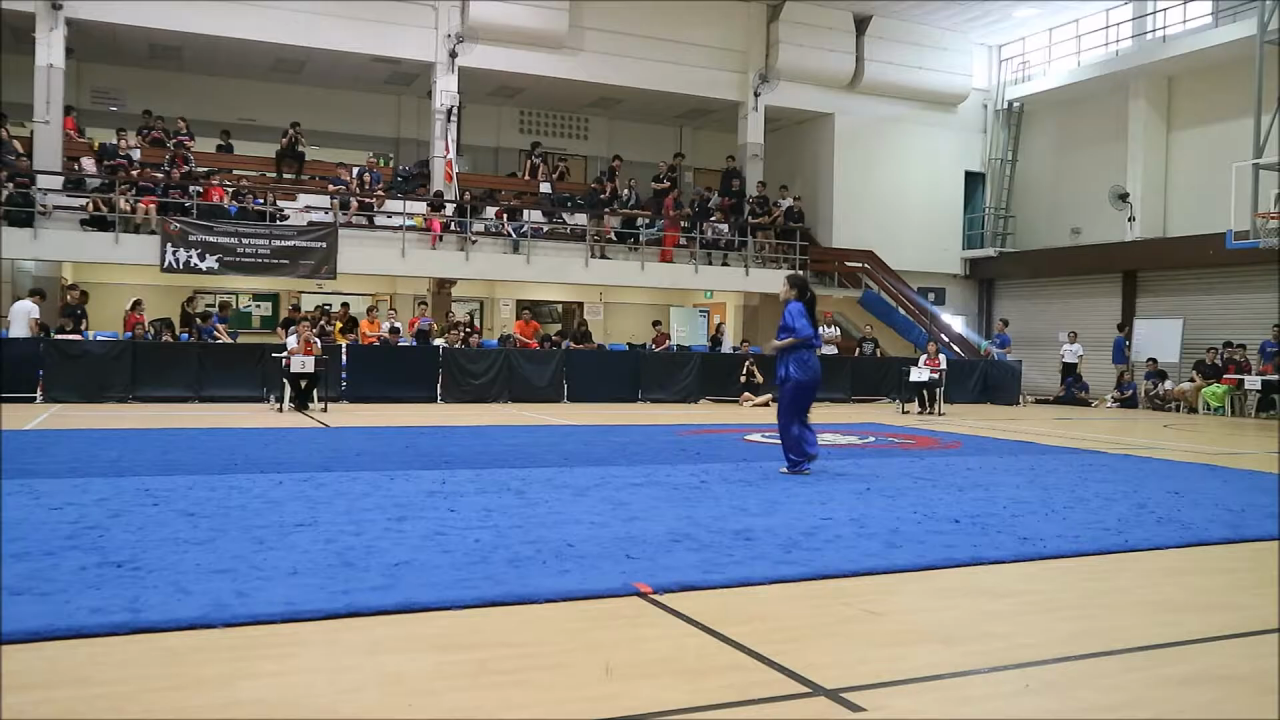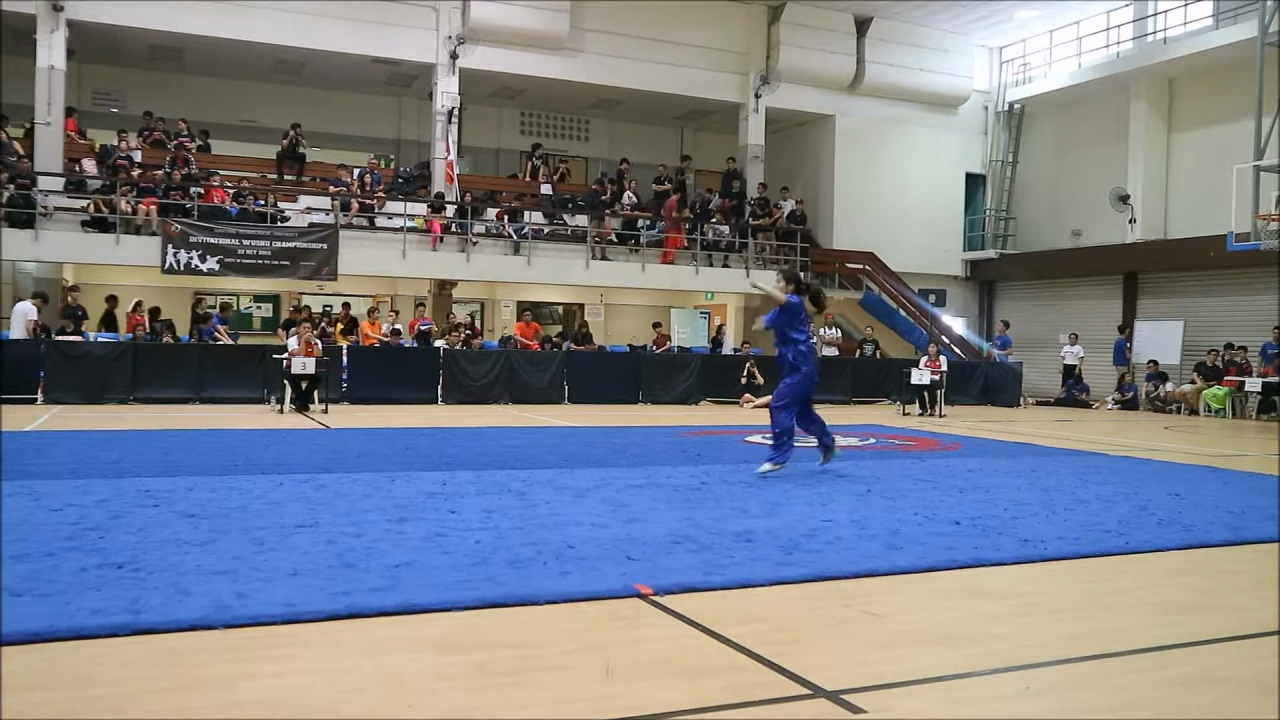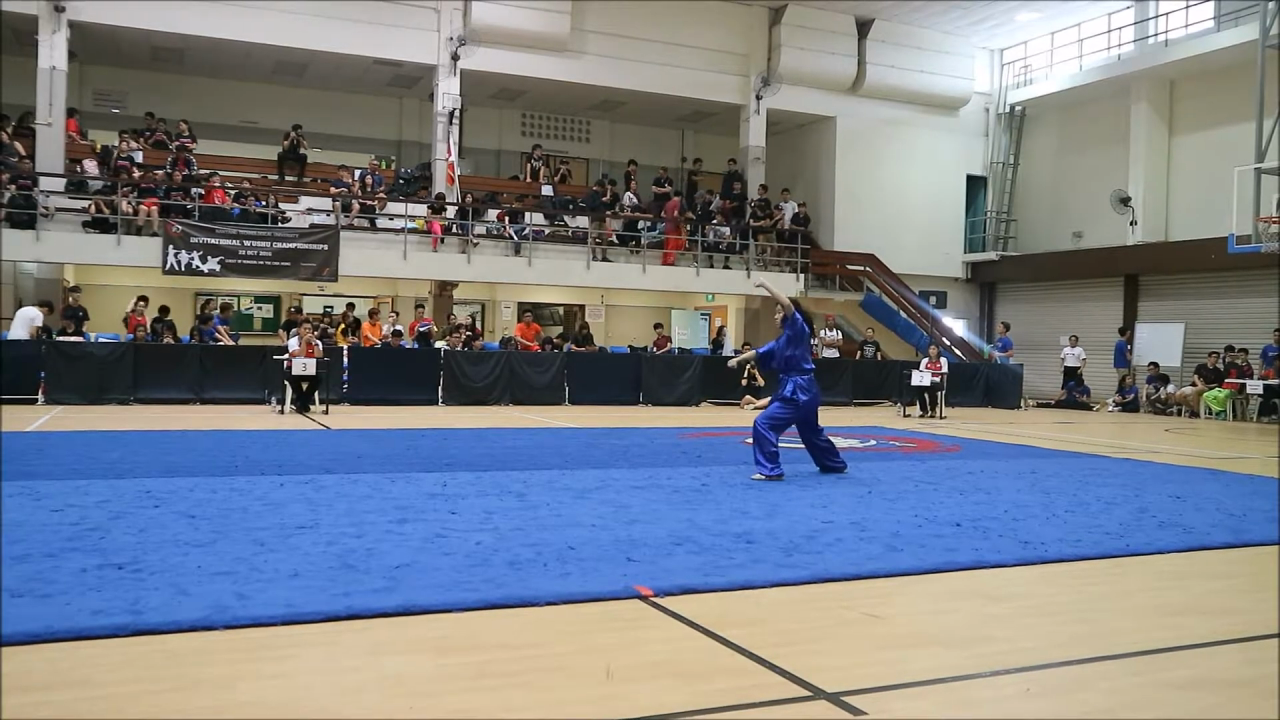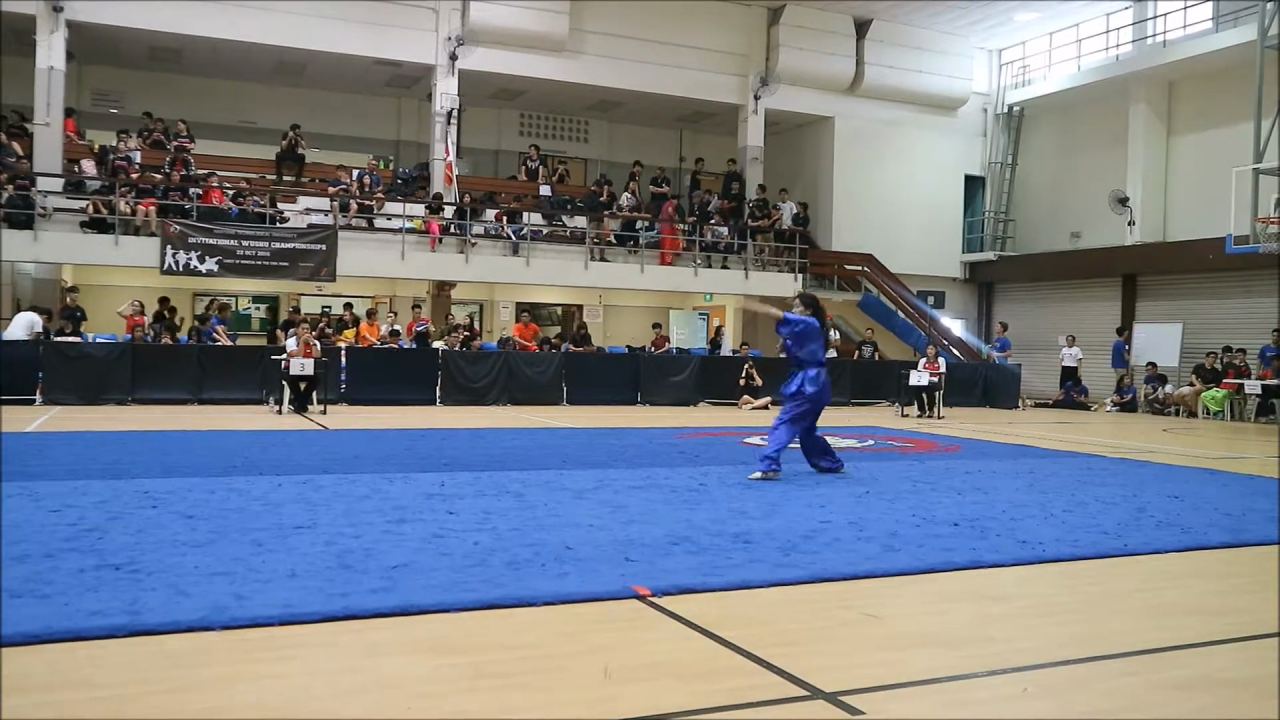
dt=0.4s
person 1, frame 1
left shoulder: (792, 309)
right shoulder: (801, 309)
left elbow: (804, 336)
left wrist: (780, 345)
right wrist: (780, 344)
left hip: (796, 369)
right hip: (805, 368)
left knee: (788, 418)
right knee: (797, 415)
left ankle: (798, 464)
right ankle: (808, 451)
person 1, frame 2
left shoulder: (794, 303)
right shoulder: (780, 311)
left elbow: (782, 299)
right elbow: (765, 323)
left wrist: (759, 285)
right wrist: (759, 324)
left hip: (801, 363)
right hip: (798, 364)
left knee: (780, 407)
right knee: (802, 410)
left ankle: (776, 458)
right ankle: (827, 445)
person 1, frame 3
left shoulder: (798, 331)
right shoulder: (784, 339)
left elbow: (787, 304)
right elbow: (761, 352)
left wrist: (765, 285)
right wrist: (737, 358)
left hip: (798, 392)
right hip: (803, 391)
left knee: (763, 424)
right knee: (812, 433)
left ankle: (770, 470)
right ankle: (836, 464)
person 1, frame 4
left shoulder: (808, 324)
right shoulder: (809, 326)
left elbow: (778, 315)
left wrist: (753, 306)
left hip: (809, 382)
right hip: (813, 382)
left knee: (784, 423)
right knee: (805, 428)
left ankle: (769, 467)
right ankle: (832, 463)
